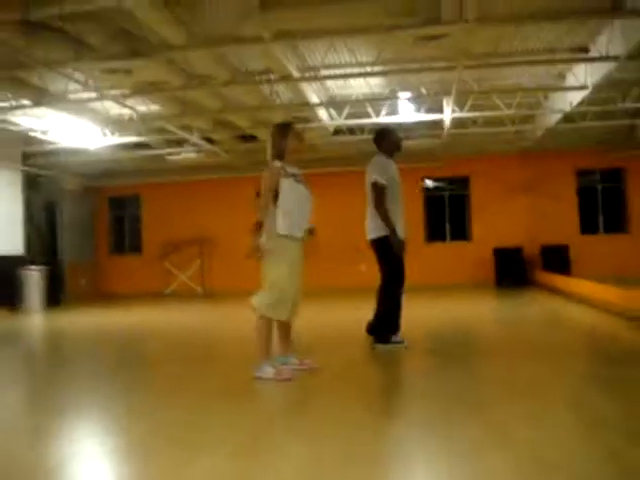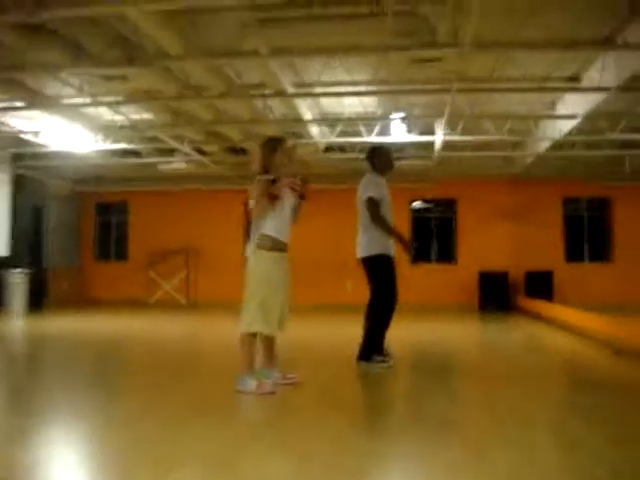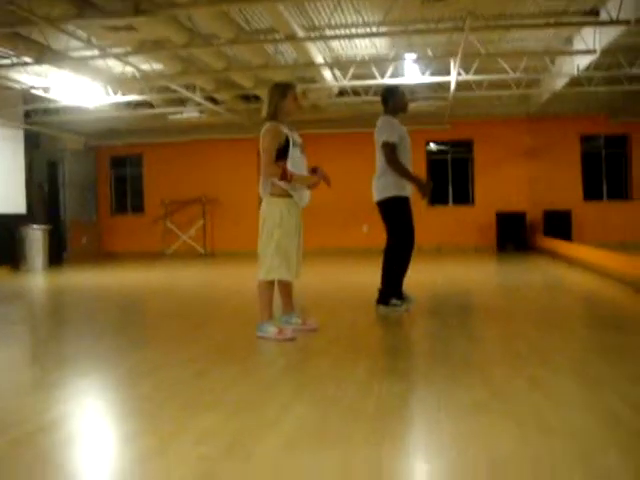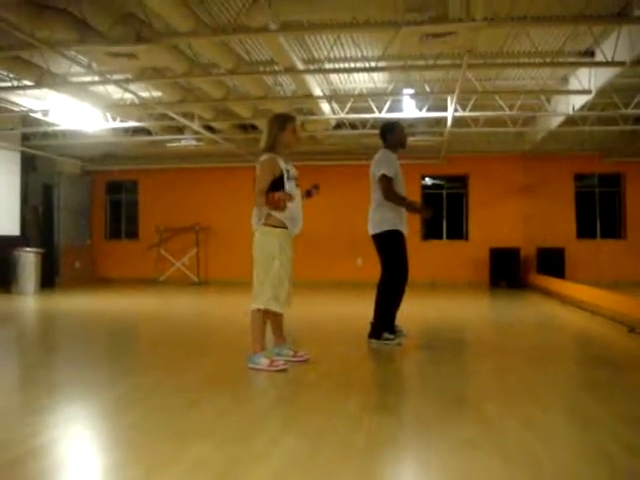
dt=0.5s
person 1, frame 1
left shoulder: (295, 173)
right shoulder: (275, 171)
right elbow: (264, 207)
left wrist: (309, 232)
right wrist: (259, 238)
left hip: (295, 244)
right hip: (279, 244)
left knee: (287, 303)
right knee: (271, 303)
left ankle: (286, 355)
right ankle: (264, 363)
person 1, frame 2
left shoulder: (283, 183)
right shoulder: (263, 182)
left elbow: (291, 219)
right elbow: (257, 212)
left wrist: (298, 196)
right wrist: (278, 189)
left hip: (280, 258)
right hip: (265, 257)
left knee: (272, 315)
right knee: (255, 314)
left ankle: (270, 369)
right ankle: (247, 376)
person 1, frame 3
left shoulder: (289, 132)
right shoulder: (272, 130)
right elbow: (268, 169)
left wrist: (313, 172)
right wrist: (299, 179)
left hip: (292, 204)
right hip: (277, 204)
left knee: (287, 262)
right knee: (272, 261)
left ankle: (289, 315)
right ankle: (265, 323)
person 1, frame 4
left shoulder: (284, 164)
right shoulder: (269, 162)
right elbow: (258, 198)
left wrist: (309, 193)
right wrist: (278, 198)
left hip: (283, 235)
right hip: (271, 234)
left knee: (278, 293)
right knee: (266, 292)
left ankle: (280, 346)
right ankle: (257, 353)
person 2, frame 1
left shoulder: (387, 165)
right shoulder: (380, 164)
right elbow: (378, 202)
left wrist: (396, 233)
right wrist: (393, 233)
left hip: (388, 232)
right hip: (383, 232)
left knee: (393, 280)
right knee: (393, 280)
left ankle: (379, 327)
right ankle: (385, 332)
person 2, frame 2
left shoulder: (377, 182)
right shoulder: (372, 181)
right elbow: (375, 216)
left wrist: (396, 239)
right wrist: (400, 238)
left hip: (381, 249)
right hip: (375, 250)
left knee: (386, 298)
right knee: (382, 299)
left ankle: (375, 348)
right ankle: (368, 352)
person 2, frame 3
left shoulder: (394, 125)
right shoulder: (387, 124)
right elbow: (391, 160)
left wrist: (416, 183)
right wrist: (418, 182)
left hip: (397, 192)
right hip: (391, 193)
left knee: (404, 241)
right knee: (399, 242)
left ankle: (394, 291)
right ankle: (387, 297)
person 2, frame 4
left shoulder: (390, 159)
right shoulder: (385, 157)
right elbow: (388, 193)
left wrist: (412, 207)
right wrist: (416, 207)
left hip: (392, 225)
right hip: (386, 226)
left knee: (398, 275)
right knee: (393, 276)
left ankle: (386, 325)
right ankle: (379, 330)
